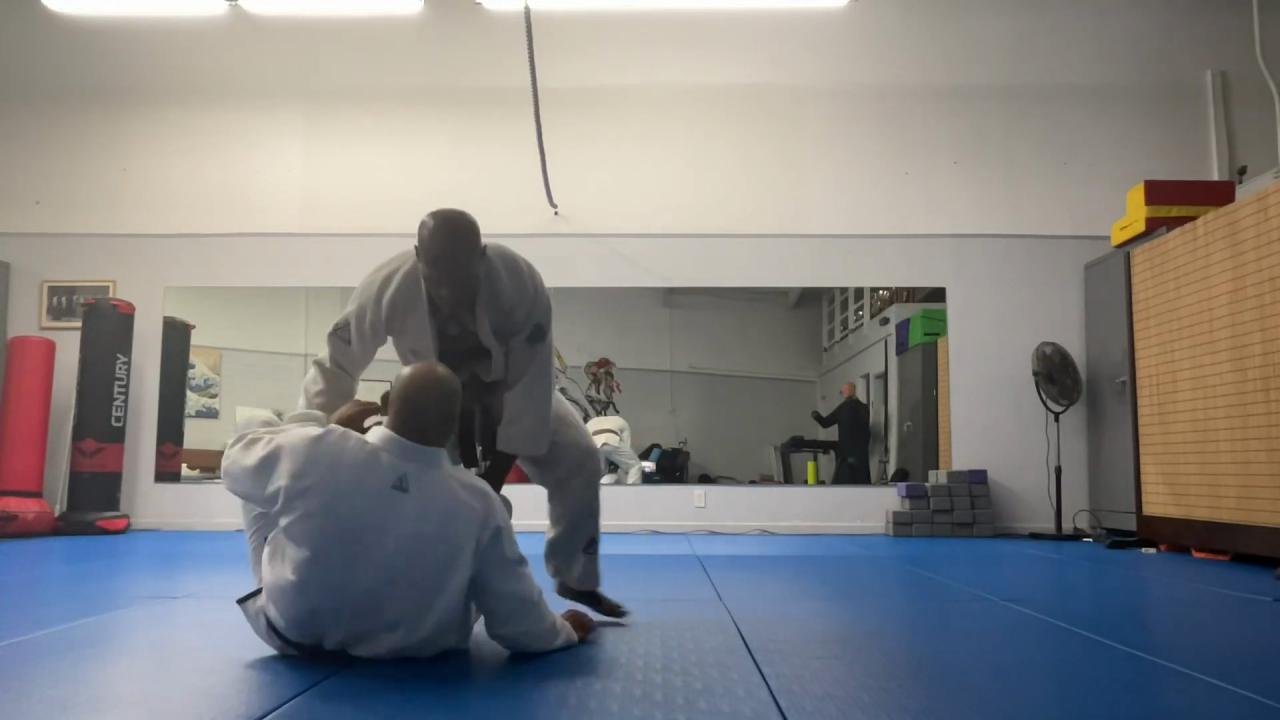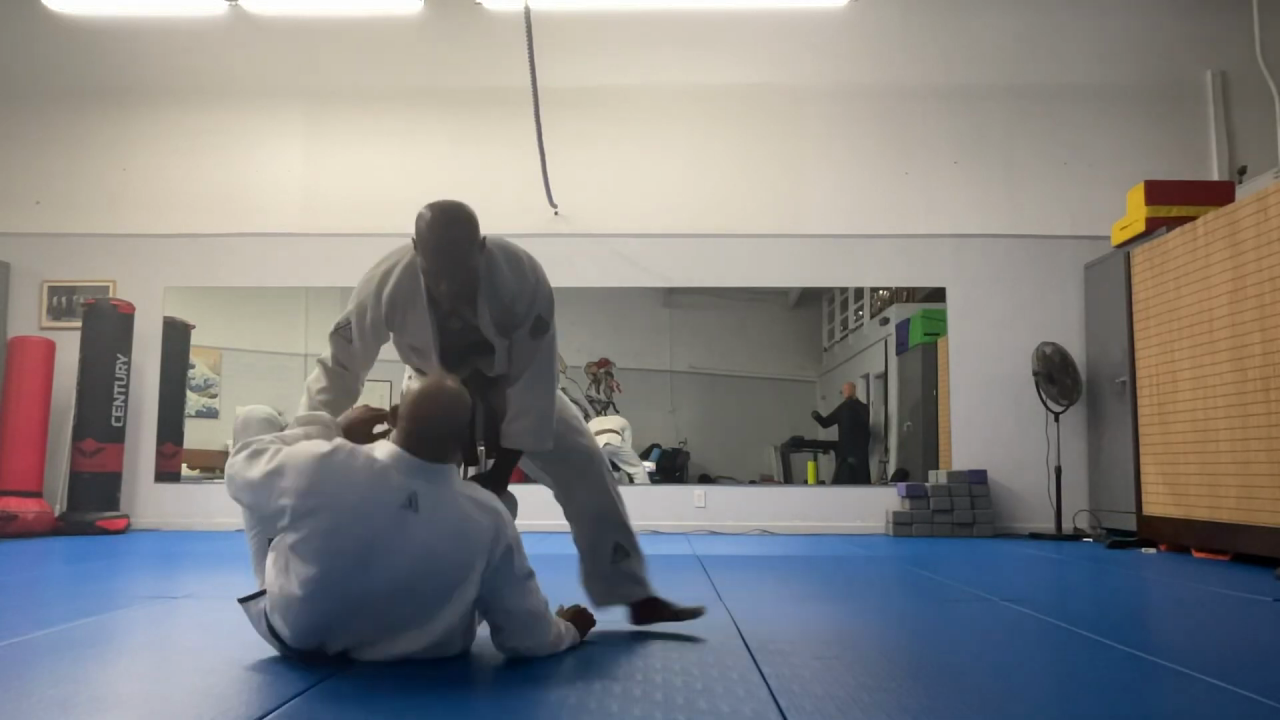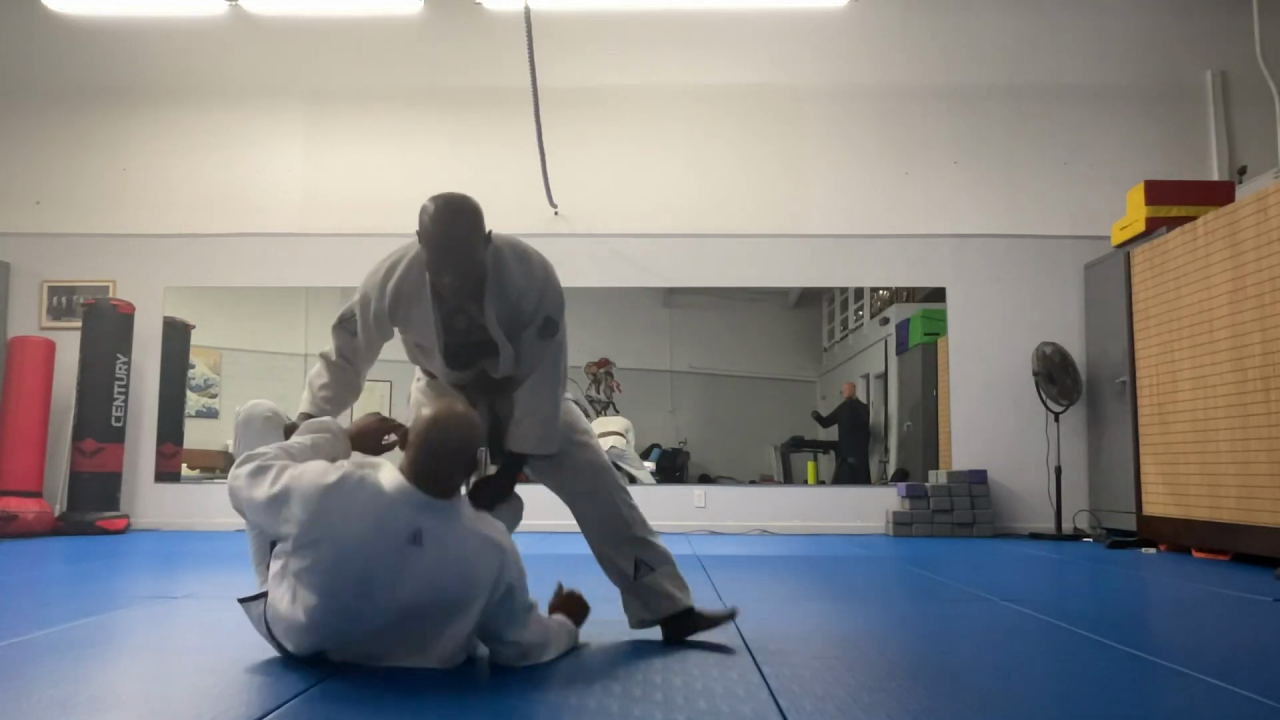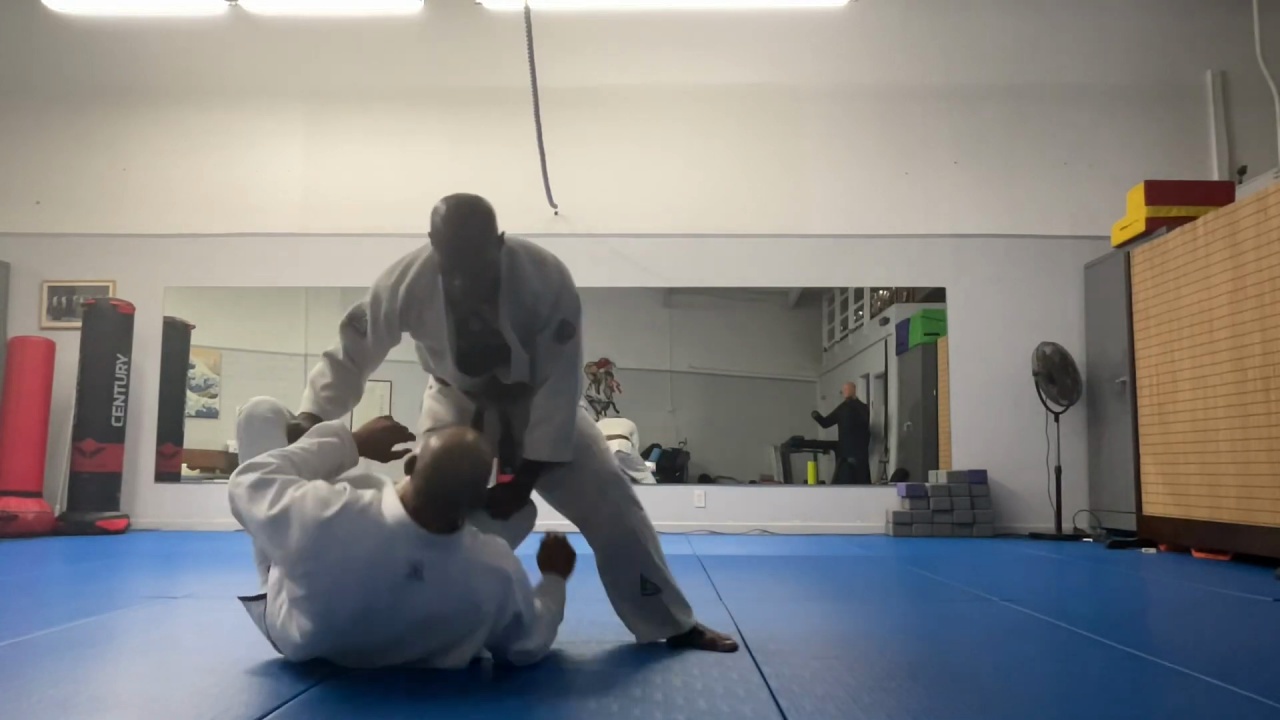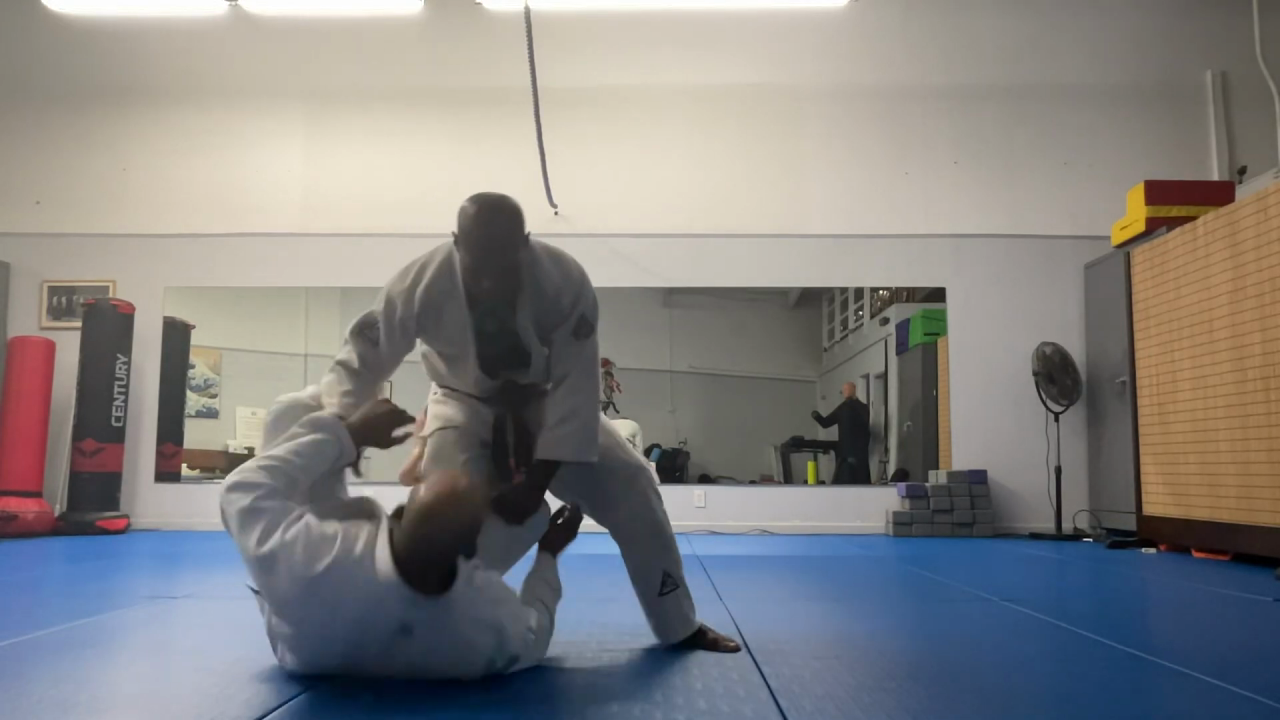
dt=0.1s
person 1, frame 1
left shoulder: (518, 281)
right shoulder: (384, 289)
left elbow: (530, 380)
right elbow: (337, 363)
left wrist: (497, 471)
left hip: (509, 386)
left knee: (579, 460)
left ankle: (575, 576)
person 1, frame 2
left shoulder: (521, 275)
right shoulder: (385, 284)
left elbow: (534, 376)
right elbow: (342, 360)
left wrist: (502, 468)
left hip: (511, 384)
left knee: (583, 465)
left ankle: (631, 593)
person 1, frame 3
left shoulder: (530, 273)
right shoulder: (391, 279)
left elbow: (542, 378)
right elbow: (345, 354)
left wrist: (508, 473)
right wrist: (308, 423)
left hip: (519, 388)
right hip: (446, 392)
left knee: (591, 480)
left ankle: (667, 607)
person 1, frame 4
left shoulder: (546, 278)
right shoulder: (404, 282)
left elbow: (558, 386)
right elbow: (350, 354)
left wrist: (523, 479)
right wrist: (310, 419)
left hip: (533, 399)
right hip: (457, 401)
left knee: (604, 493)
left ankle: (671, 623)
person 1, frame 5
left shoulder: (564, 279)
right shoulder: (419, 285)
left elbow: (576, 384)
right elbow: (361, 361)
left wrist: (537, 481)
left hip: (543, 402)
right hip: (465, 404)
left knee: (628, 486)
left ankle: (681, 625)
person 2, frame 1
left shoulder: (315, 451)
right shoulder: (478, 506)
left elbow: (238, 462)
right elbow: (517, 620)
left wrist: (328, 427)
right wrist: (566, 632)
left hip: (292, 633)
right hip: (404, 649)
person 2, frame 2
left shoulder: (323, 467)
right shoulder: (487, 520)
left elbow: (243, 464)
right elbow: (524, 632)
left wrist: (334, 429)
right wrist: (569, 628)
left hip: (295, 636)
person 2, frame 3
left shoulder: (327, 492)
right shoulder: (492, 548)
left elbow: (247, 478)
right elbow: (521, 647)
left wrist: (340, 439)
right wrist: (567, 625)
left hip: (298, 641)
right hip: (401, 654)
person 2, frame 4
left shoulder: (326, 518)
right shoulder: (498, 573)
left elbow: (253, 480)
right elbow: (525, 643)
left wrist: (347, 442)
right wrist: (554, 580)
person 2, frame 5
left shoulder: (312, 560)
right shoulder: (495, 617)
left elbow: (246, 491)
right elbow: (527, 640)
left wrist: (345, 432)
right wrist: (546, 555)
